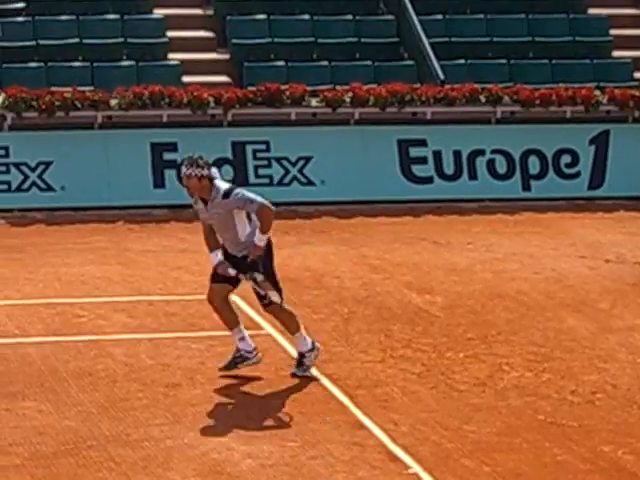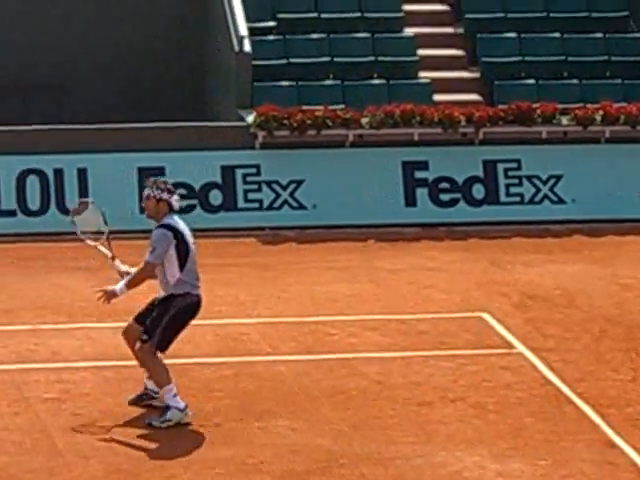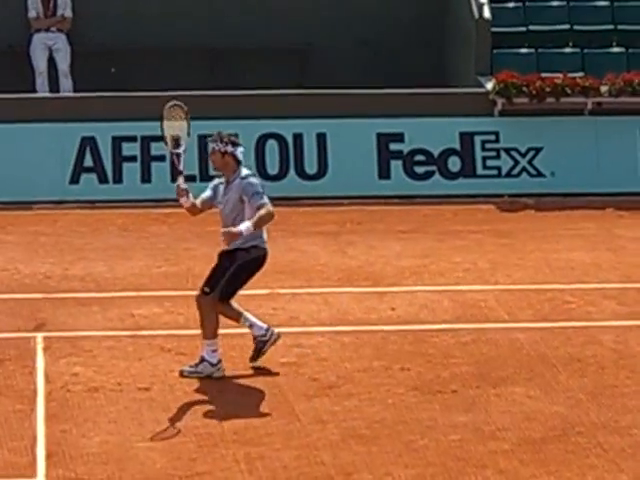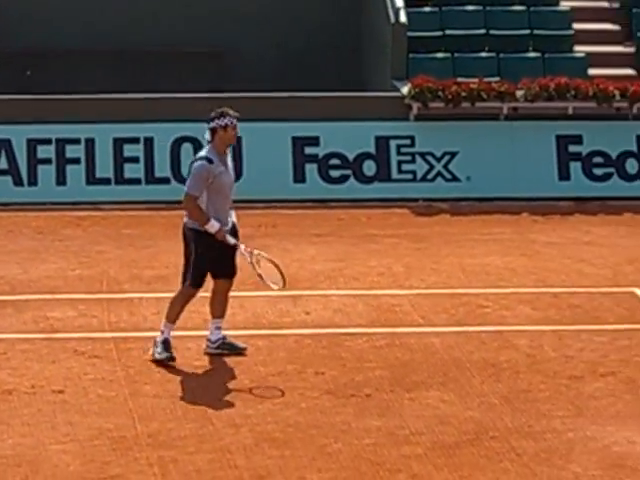
dt=1s
person 1, frame 1
left shoulder: (228, 195)
right shoulder: (197, 200)
left elbow: (266, 210)
left wrist: (260, 242)
right wrist: (216, 259)
left hip: (253, 253)
right hip: (231, 252)
left knee: (272, 307)
right knee: (215, 297)
left ankle: (307, 349)
right ankle: (246, 349)
person 1, frame 2
left shoulder: (164, 231)
right shoulder: (174, 227)
left elbow: (147, 271)
left wrist: (118, 289)
right wrist: (130, 271)
left hip: (183, 300)
right hip: (173, 297)
left knee: (145, 352)
right knee: (130, 333)
left ankle: (176, 407)
right ankle: (154, 390)
person 1, frame 3
left shoulder: (247, 182)
right shoulder: (219, 184)
left elbow: (268, 212)
right elbow: (197, 208)
left wrist: (243, 229)
right wrist: (185, 198)
left hip: (248, 252)
right hip: (236, 252)
left knee: (206, 300)
right knee: (213, 301)
left ankle: (211, 362)
right ankle: (262, 332)
person 1, frame 4
left shoulder: (226, 157)
right shoulder: (203, 164)
right elbow: (189, 203)
left wrist: (231, 220)
right wrist: (215, 227)
left hip: (221, 232)
right hip: (200, 233)
left knee: (224, 284)
right knee: (190, 289)
left ankle: (215, 338)
right ankle: (164, 339)
